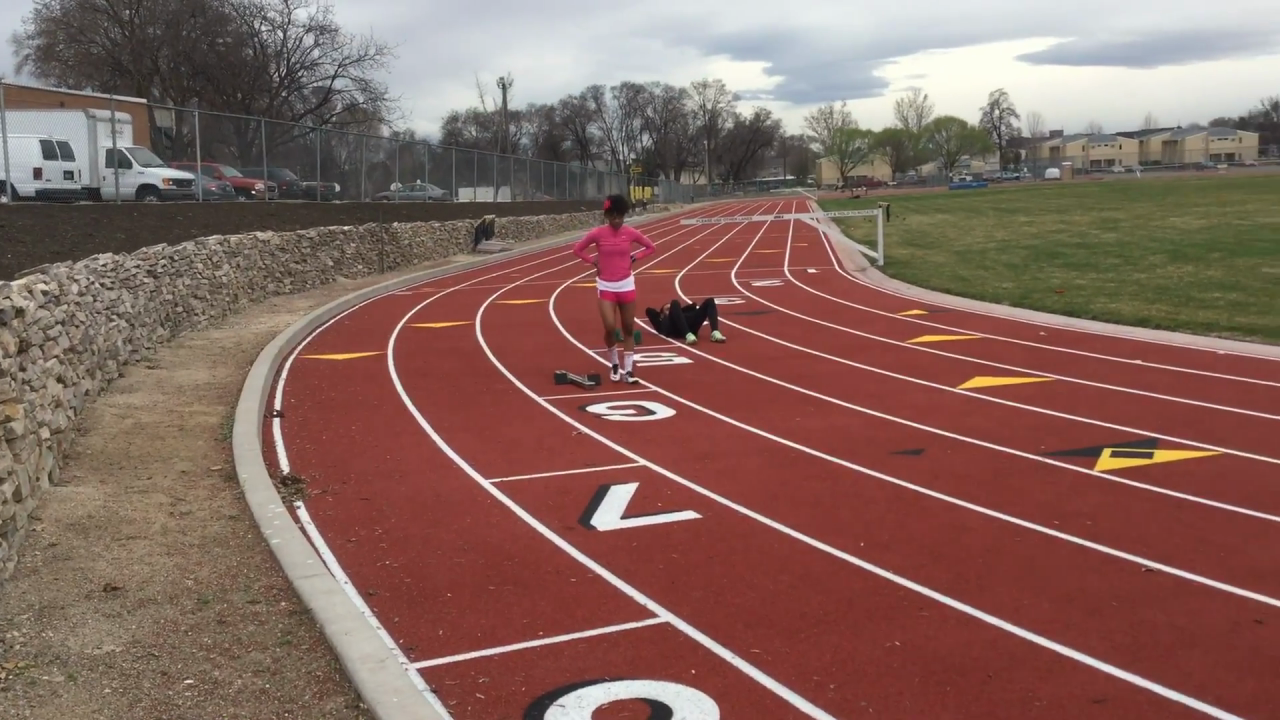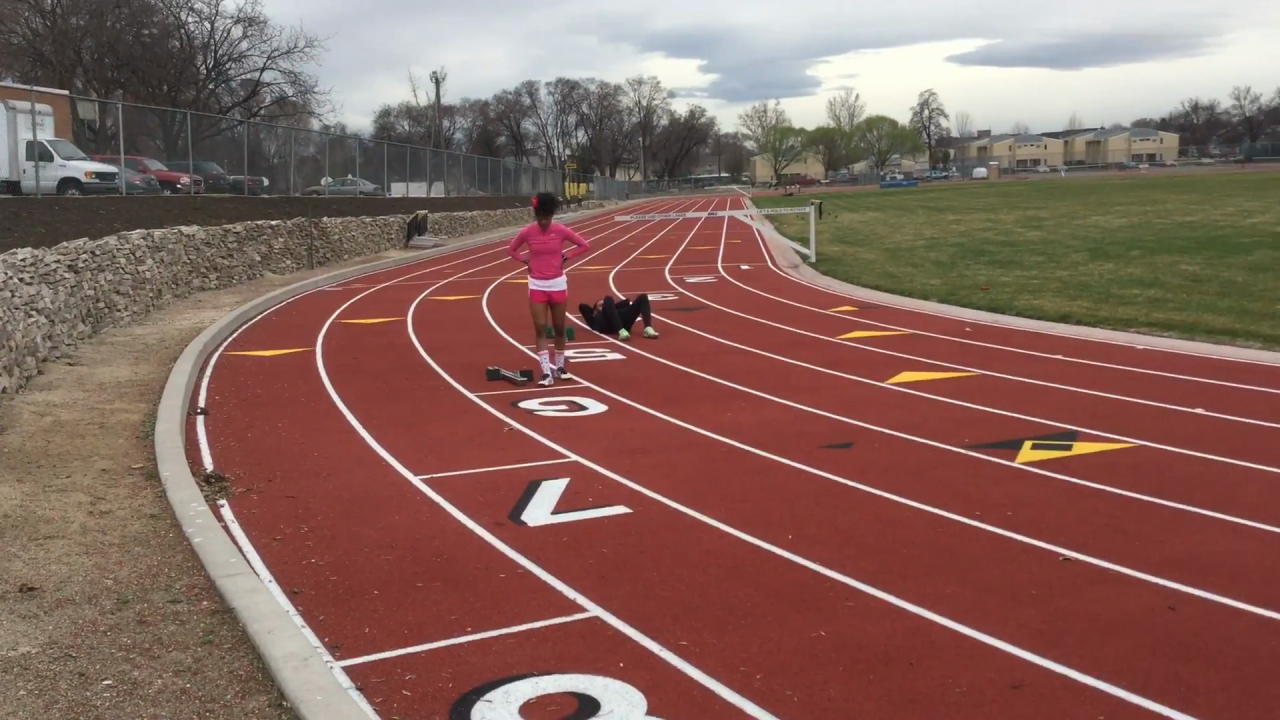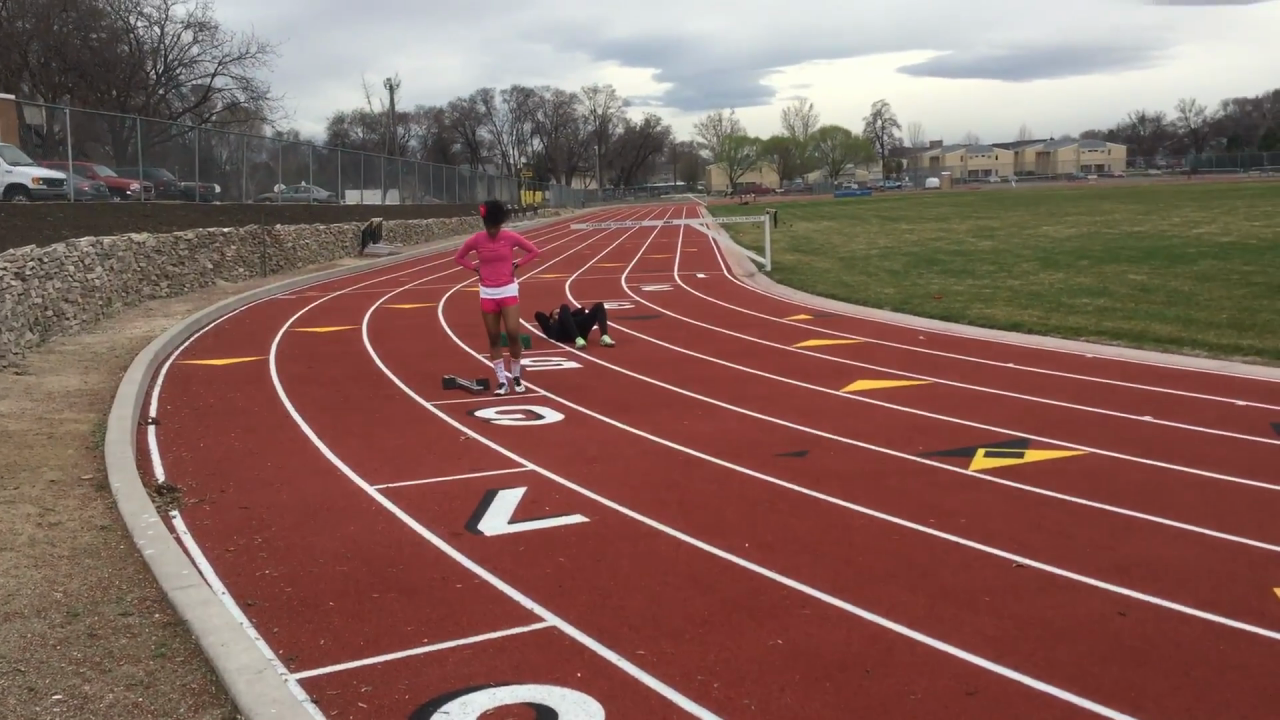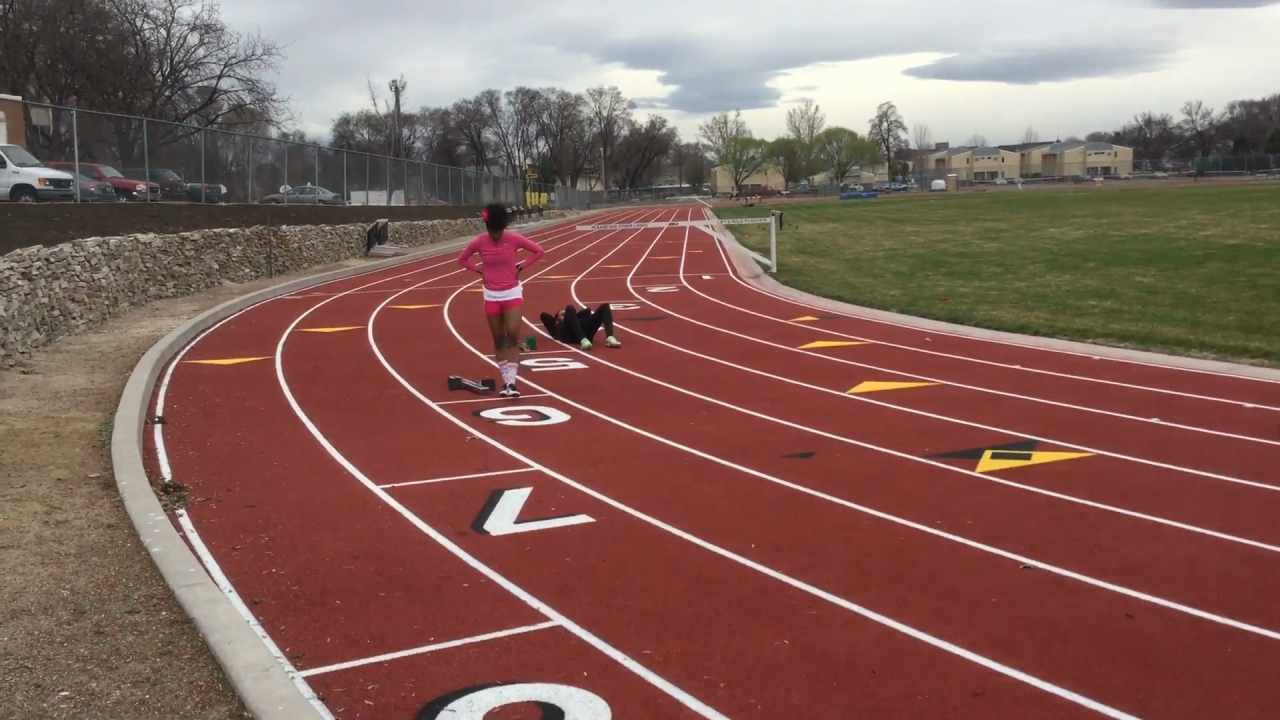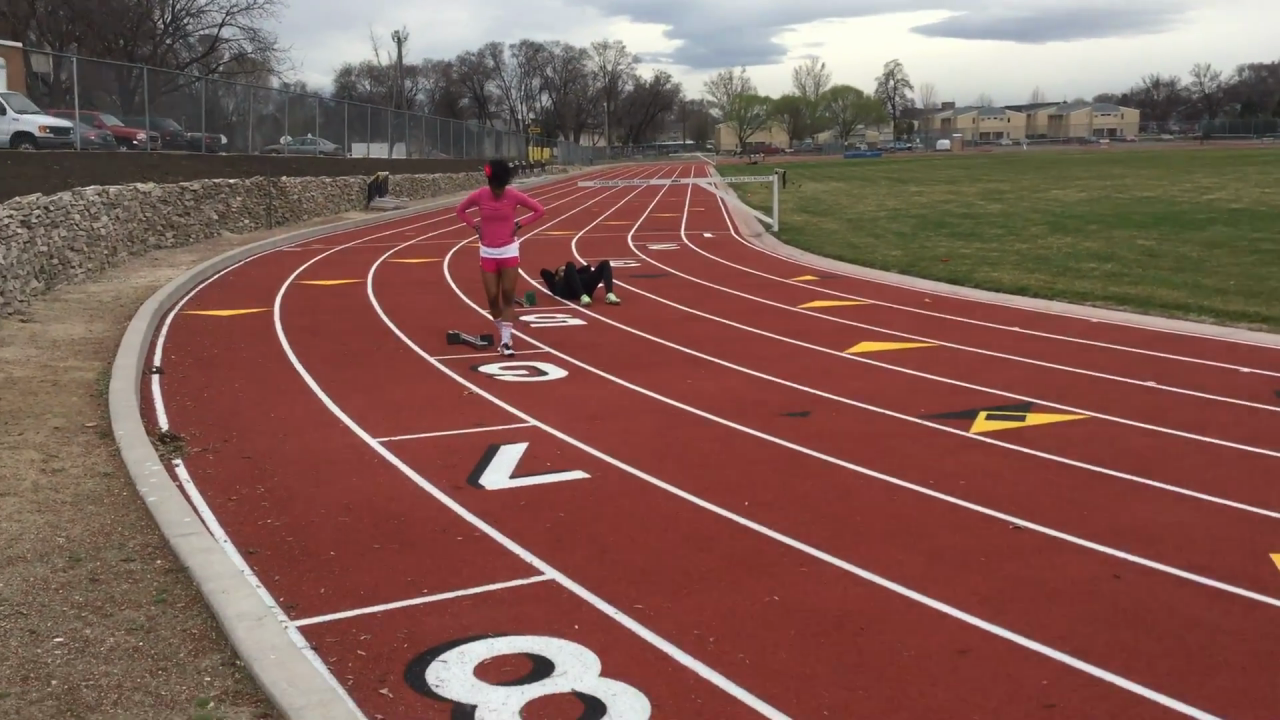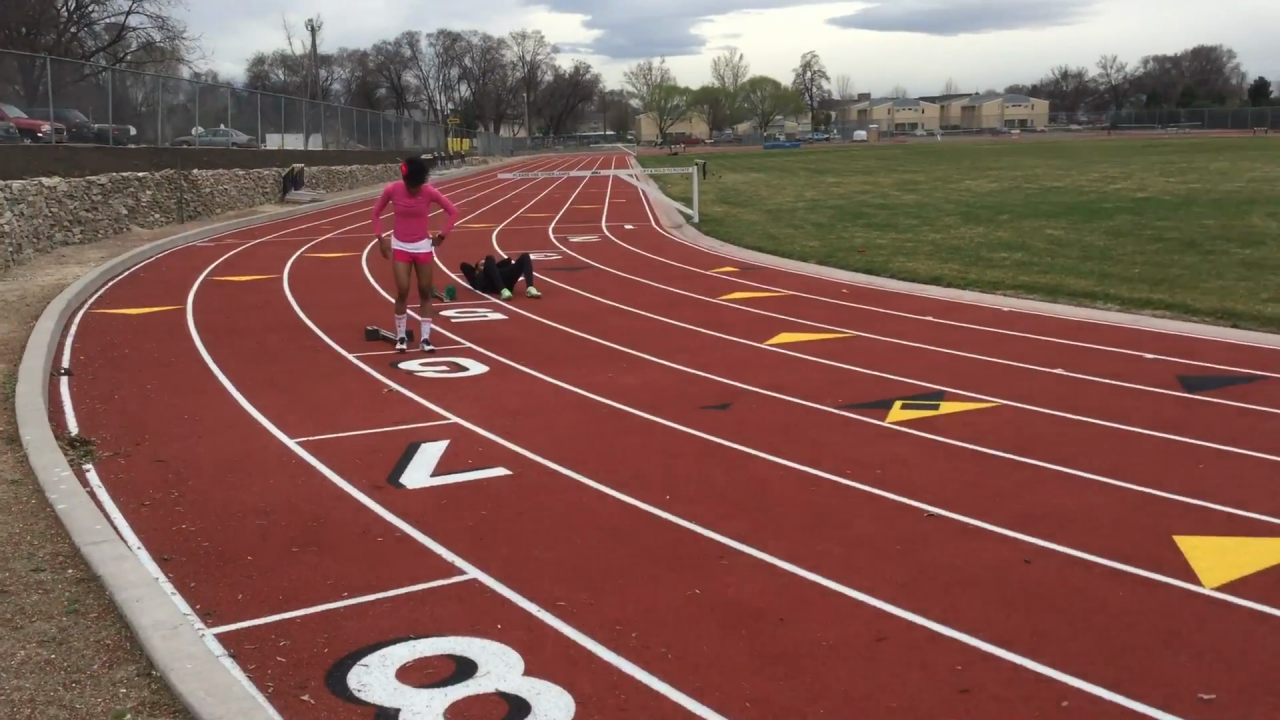
dt=0.3s
person 1, frame 1
left shoulder: (631, 233)
right shoulder: (598, 233)
left elbow: (651, 247)
right elbow: (577, 249)
left wrist: (633, 258)
right wrist: (594, 262)
left hip: (626, 285)
right hip: (606, 287)
left knee: (628, 329)
right knee: (610, 328)
left ankle: (628, 370)
right ankle: (614, 363)
person 1, frame 2
left shoulder: (561, 231)
right shoulder: (527, 232)
left elbow: (584, 246)
right elbow: (511, 250)
left wrist: (565, 257)
right wrist: (526, 260)
left hip: (557, 284)
right hip: (536, 285)
left knee: (559, 328)
right knee: (540, 329)
left ankle: (559, 365)
right ankle: (546, 372)
person 1, frame 3
left shoulder: (510, 237)
right shoulder: (476, 240)
left elbow: (534, 251)
right elbow: (459, 257)
left wrist: (516, 264)
right wrist: (476, 267)
left hip: (508, 291)
right hip: (487, 293)
left knee: (513, 334)
right knee: (493, 338)
left ankle: (515, 374)
right ankle: (502, 381)
person 1, frame 4
left shoulder: (514, 239)
right shoulder: (479, 242)
left elbow: (539, 251)
right elbow: (462, 259)
left wrist: (520, 266)
right wrist: (480, 270)
left hip: (512, 293)
right hip: (491, 296)
left knee: (512, 337)
right knee: (498, 340)
left ankle: (511, 382)
right ankle: (506, 380)
person 1, frame 5
left shoulder: (514, 196)
right shoulder: (479, 195)
left elbow: (540, 210)
right elbow: (459, 210)
left wrist: (519, 225)
right wrist: (475, 226)
left hip: (509, 251)
right hip: (487, 252)
left knee: (508, 297)
right knee: (492, 298)
left ankle: (506, 341)
right ankle: (503, 335)
person 1, frame 6
left shoulder: (430, 192)
right shoulder: (392, 190)
left elbow: (453, 212)
right elbow: (376, 214)
left wrist: (441, 236)
right wrist: (381, 239)
left hip: (423, 246)
right hip: (400, 247)
left knee: (425, 292)
right knee: (402, 291)
left ankle: (425, 338)
right ankle: (401, 336)
